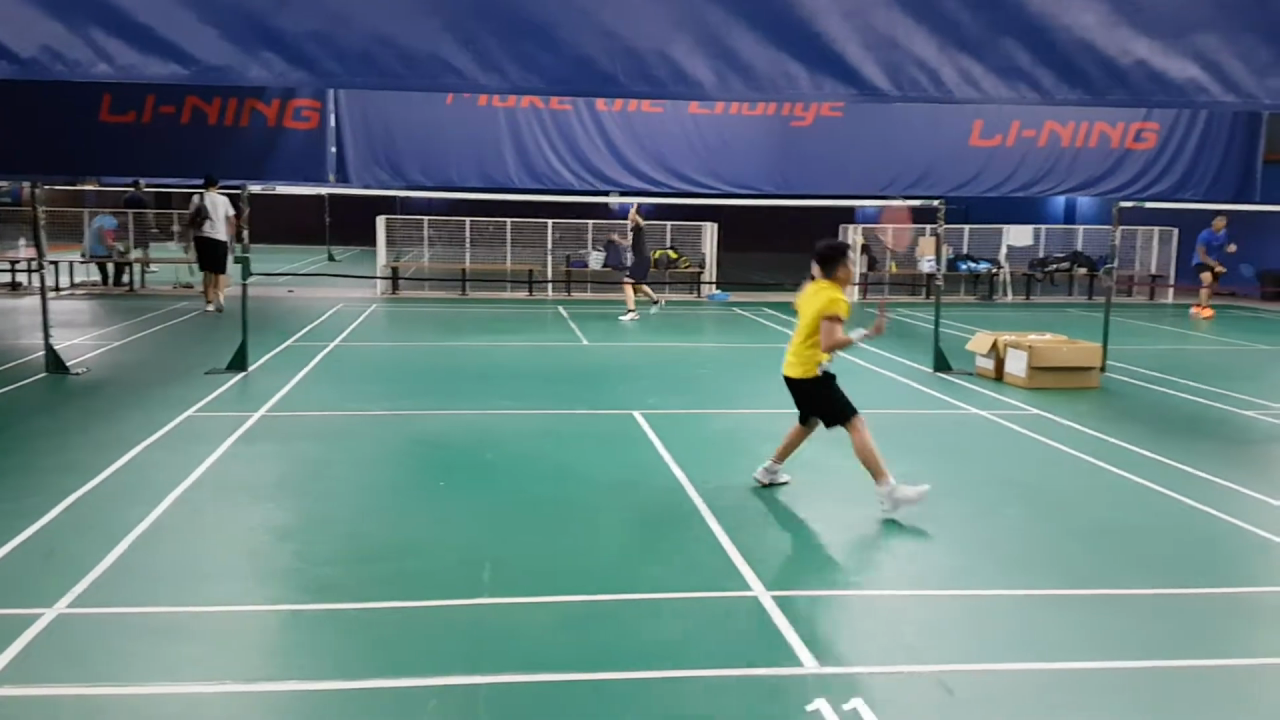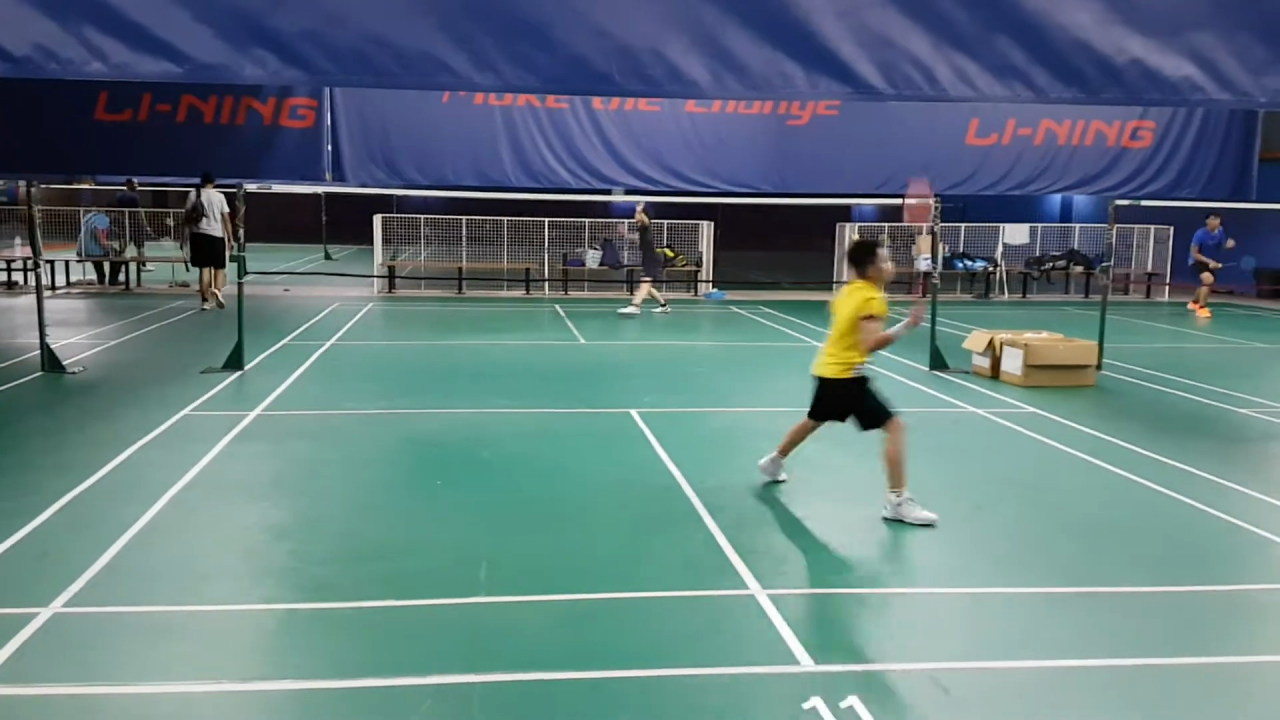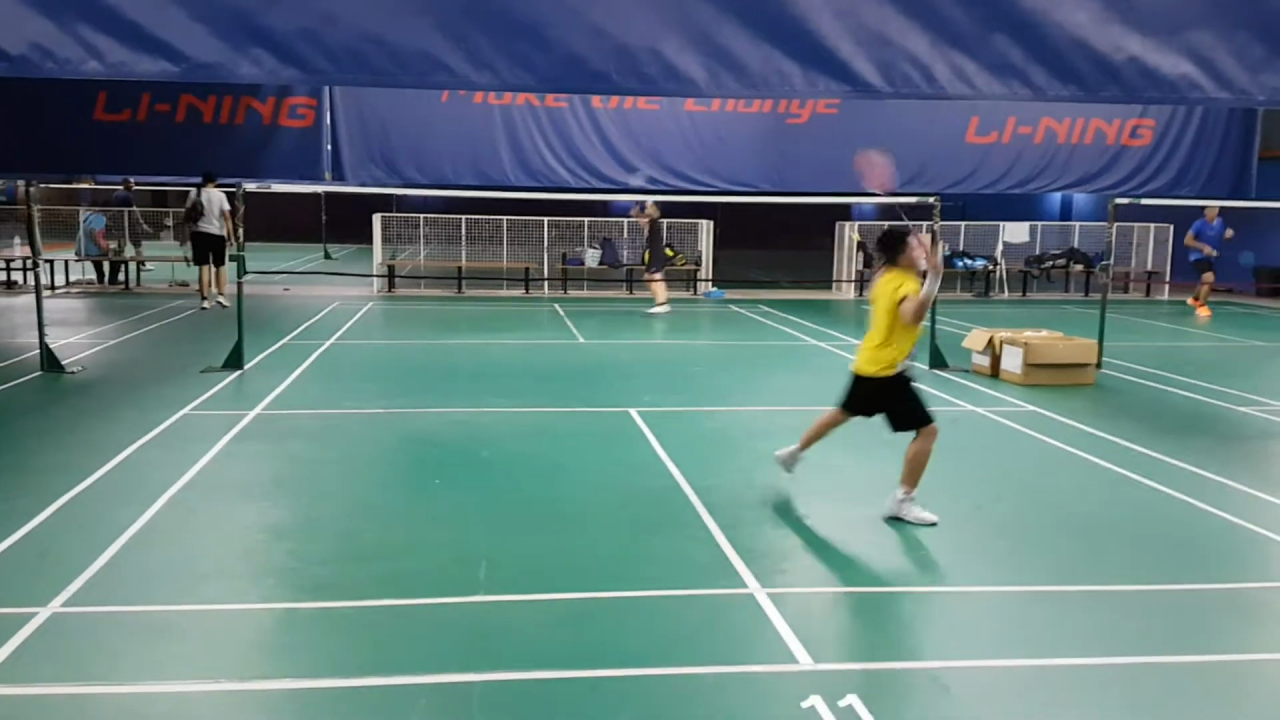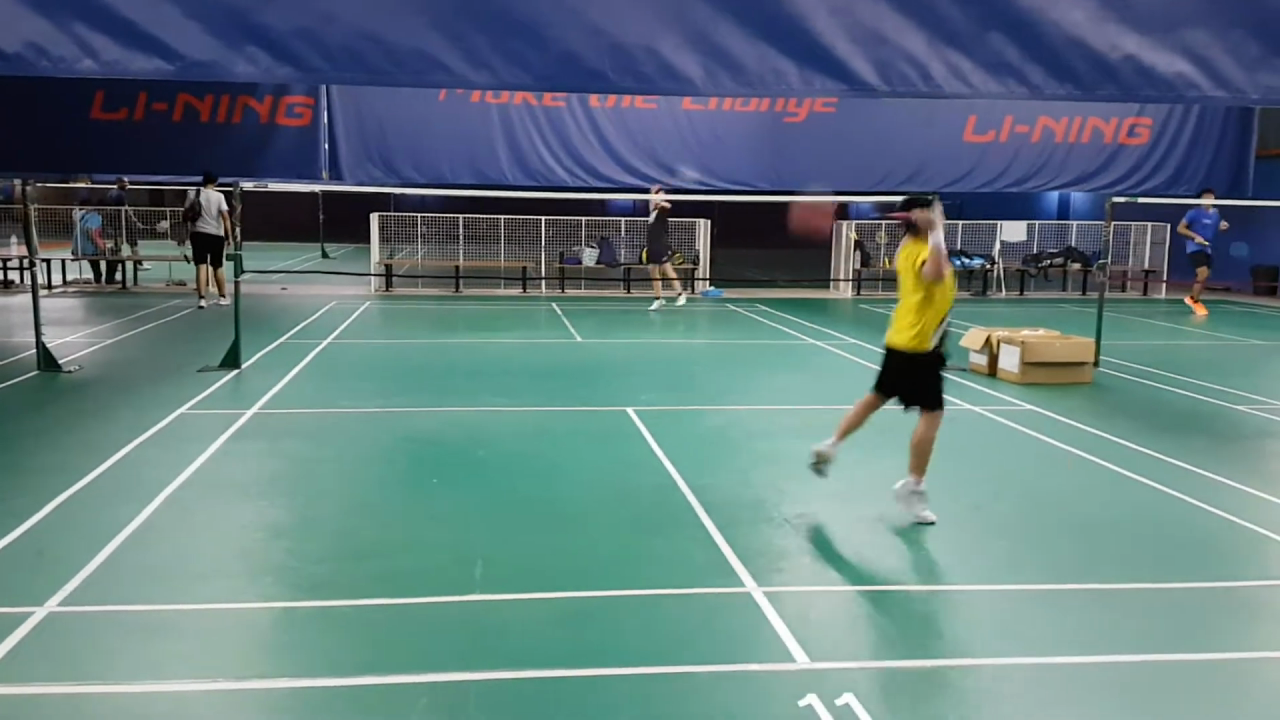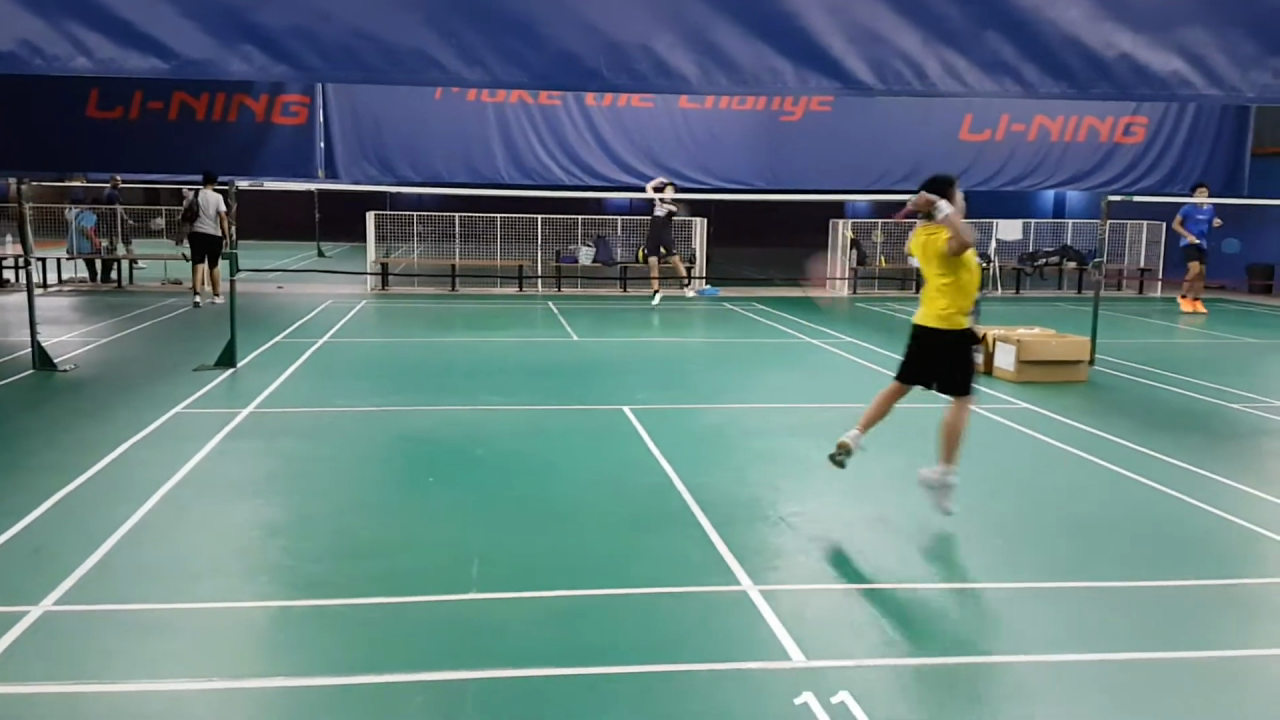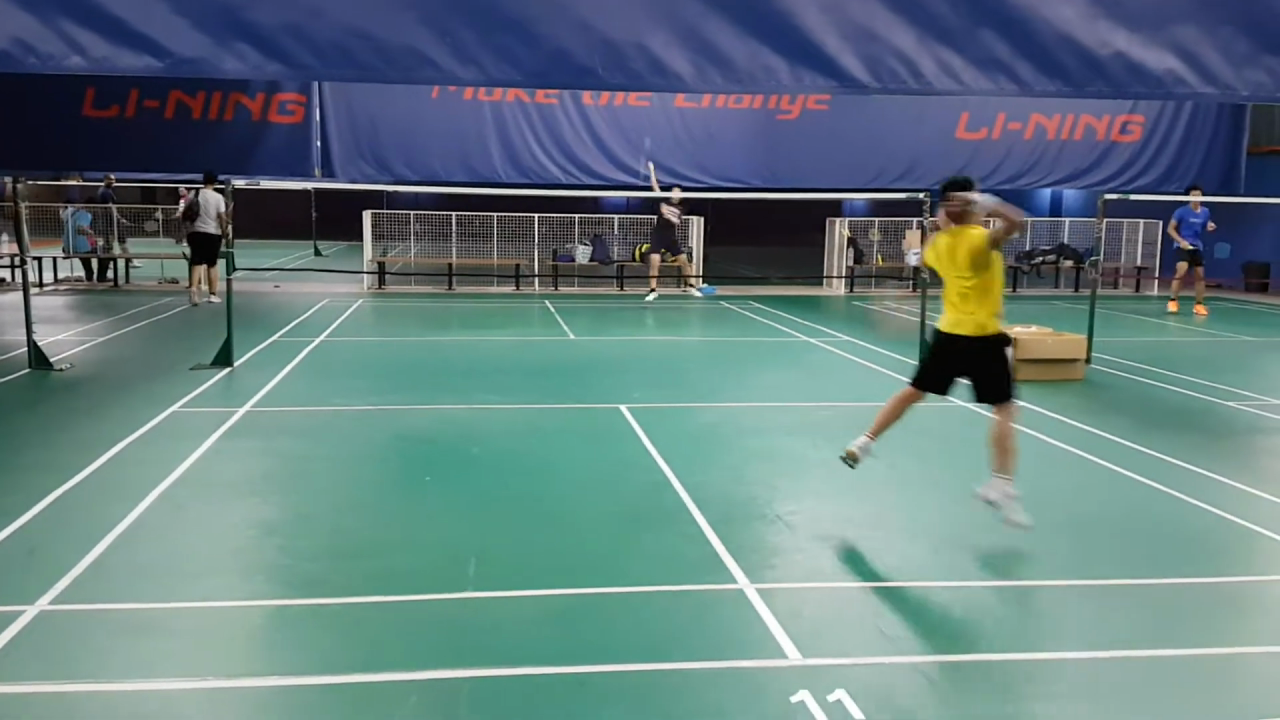
dt=0.1s
person 1, frame 1
left shoulder: (811, 290)
right shoulder: (834, 299)
right elbow: (830, 343)
left wrist: (815, 275)
right wrist: (865, 334)
left hip: (795, 371)
right hip: (810, 373)
left knee: (808, 422)
right knee: (856, 426)
left ankle: (770, 470)
right ankle: (888, 491)
person 1, frame 2
left shoulder: (849, 291)
right shoulder: (871, 299)
right elbow: (870, 343)
right wrist: (904, 327)
left hip: (827, 371)
right hip: (839, 376)
left knee: (814, 421)
right knee: (894, 428)
left ankle: (773, 463)
right ankle: (899, 503)
person 1, frame 3
left shoulder: (884, 278)
right shoulder: (907, 285)
right elbow: (913, 317)
right wrist: (933, 278)
left hip: (866, 366)
right hip: (885, 373)
left knee: (843, 414)
right knee: (927, 430)
left ankle: (792, 454)
right ankle: (903, 500)
person 1, frame 4
left shoulder: (906, 250)
right shoulder: (927, 253)
right elbow: (933, 274)
right wrist: (935, 232)
left hip: (898, 342)
right hip: (919, 346)
left knee: (877, 397)
right knee: (931, 415)
left ankle: (829, 447)
right ankle: (912, 487)
person 1, frame 5
left shoulder: (921, 236)
right shoulder: (945, 238)
right elbow: (965, 240)
left wrist: (932, 210)
right wrist: (942, 206)
left hip: (925, 324)
right hip: (950, 327)
left knee: (900, 385)
right knee: (960, 400)
left ankle: (853, 437)
right ankle: (942, 474)
person 1, frame 6
left shoulder: (937, 243)
right shoulder: (979, 238)
right elbow: (1013, 223)
left wrist: (949, 218)
right wrist: (985, 203)
left hip: (948, 332)
right hip: (982, 336)
left knee: (913, 392)
right knee: (1004, 410)
left ankle: (862, 444)
right ankle: (1000, 485)
